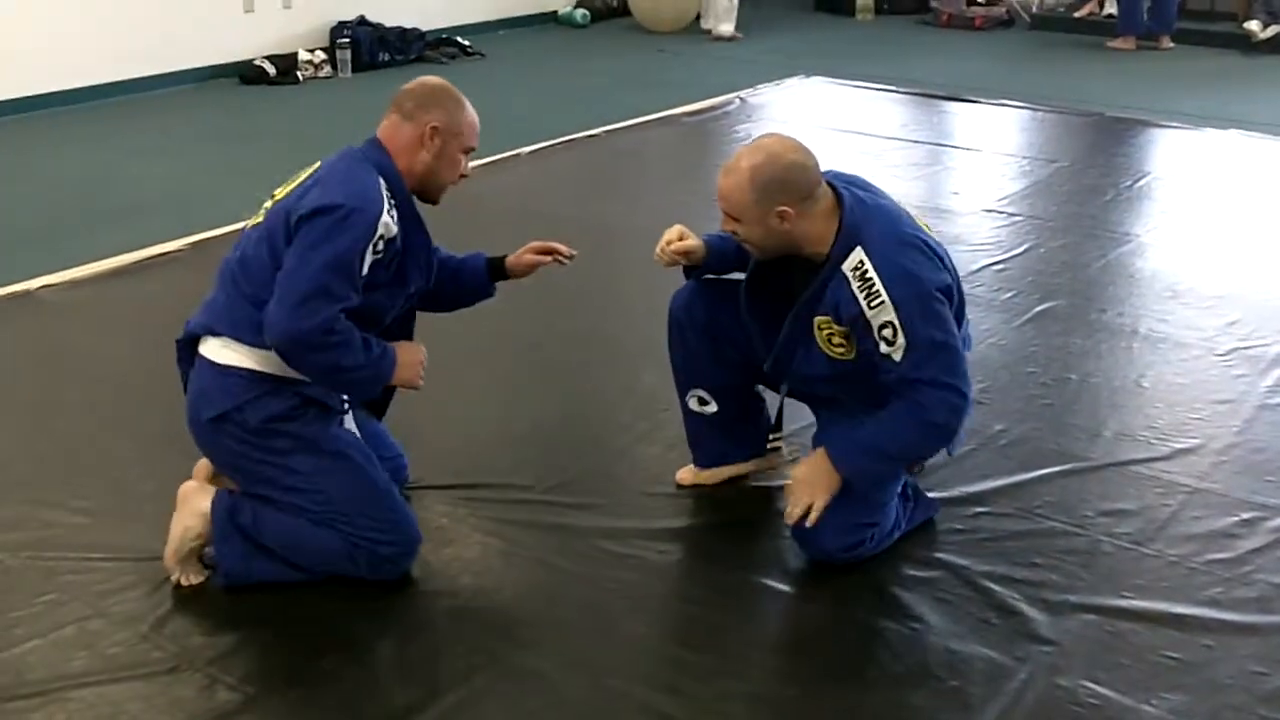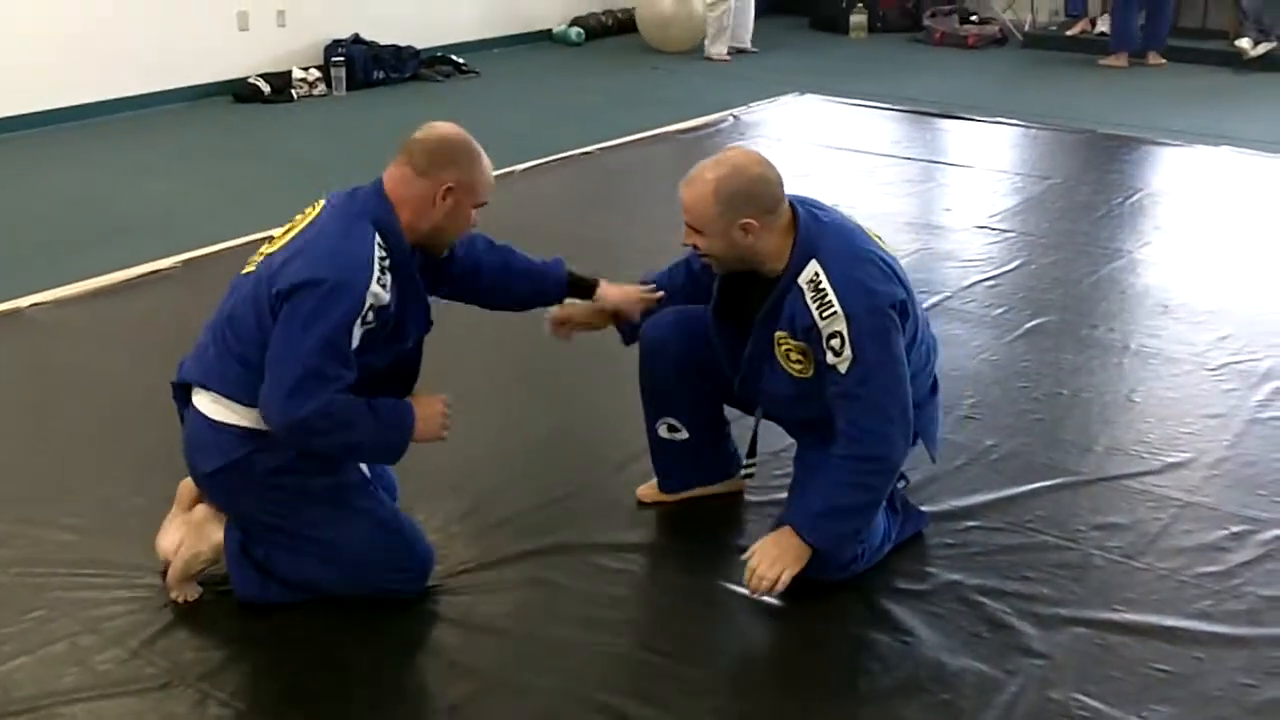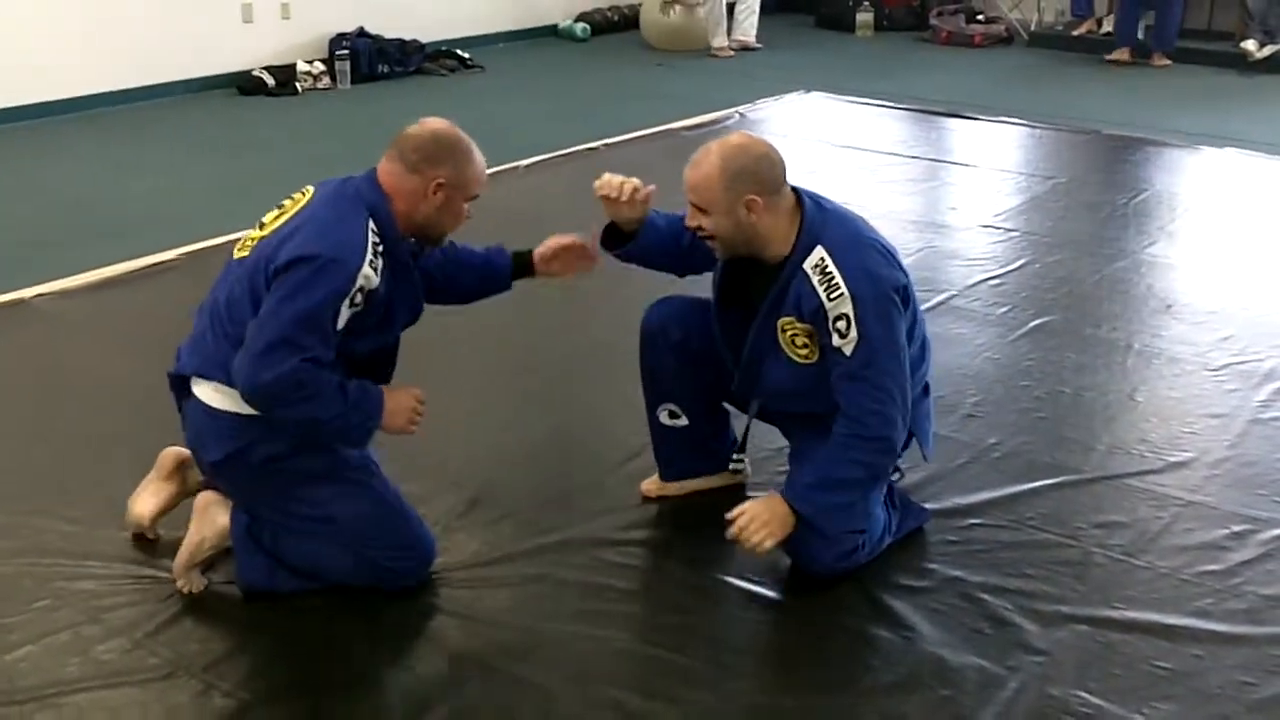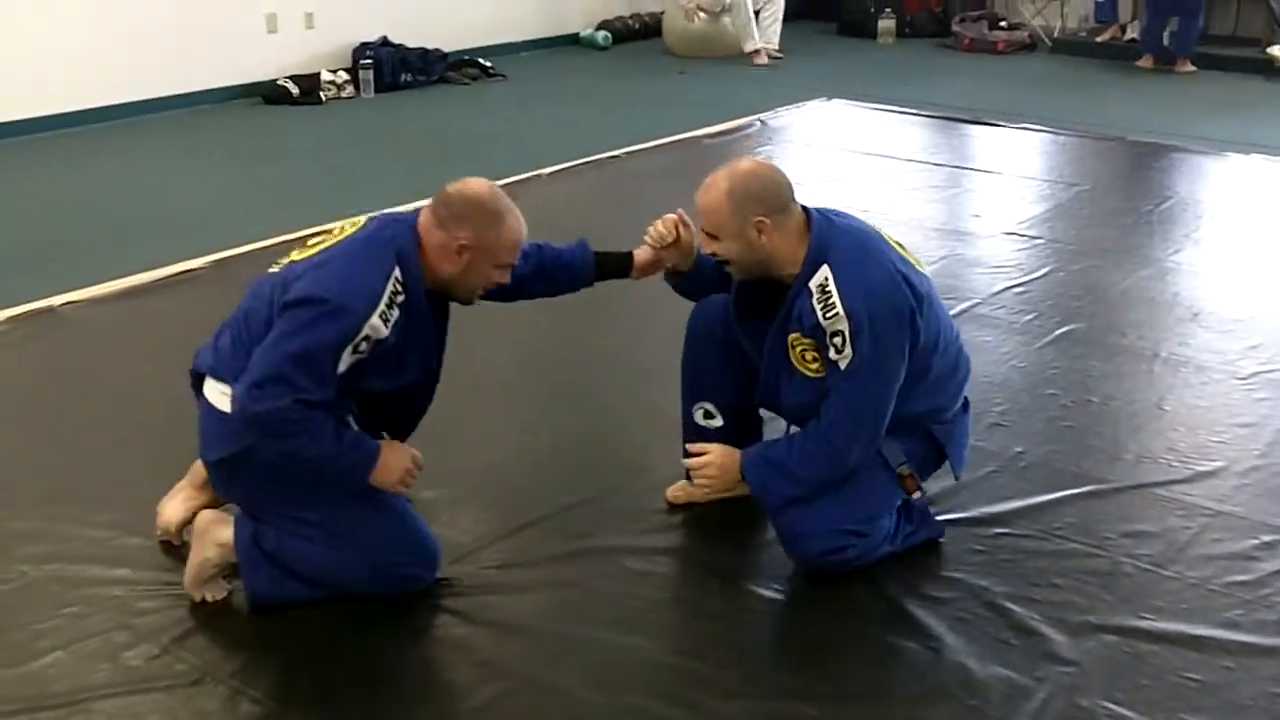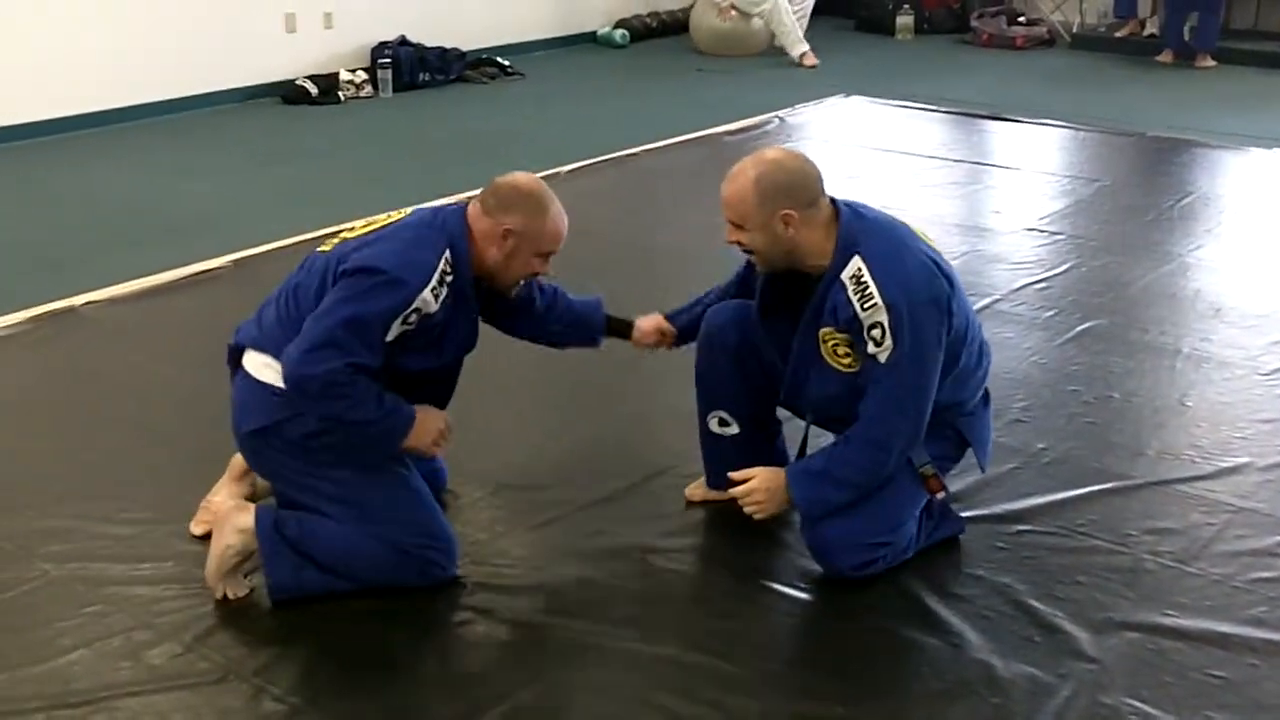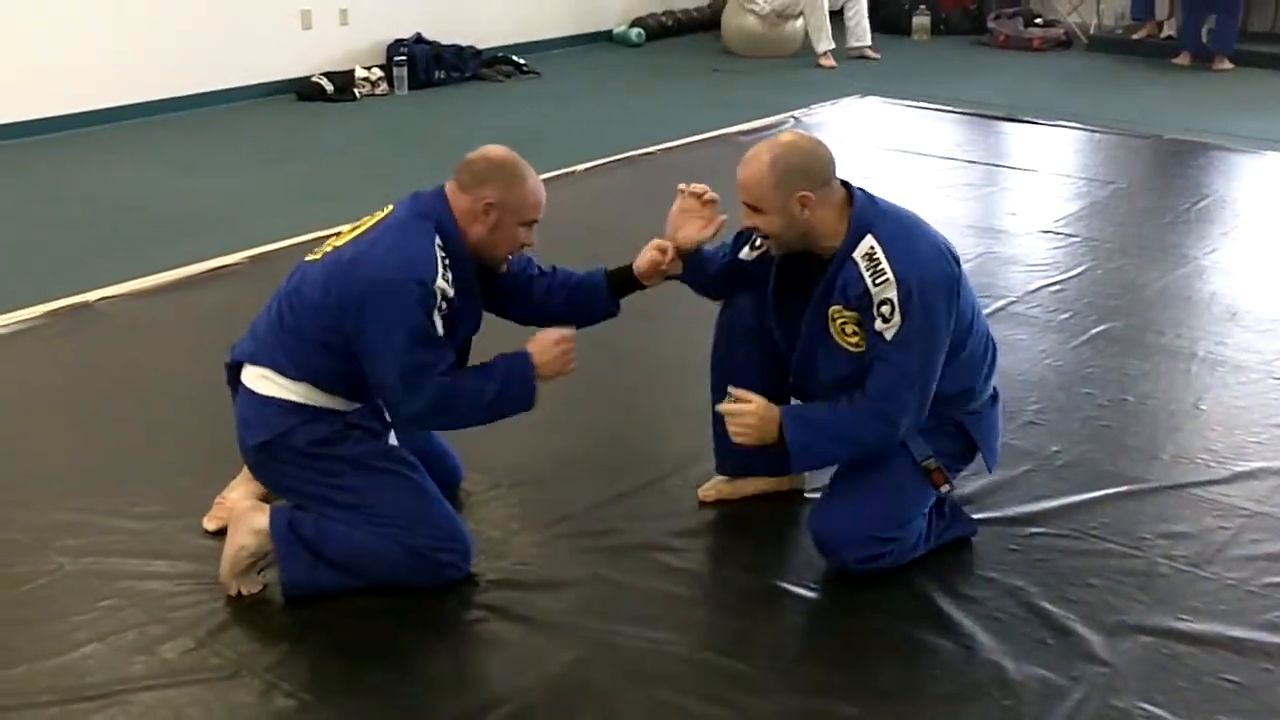
dt=0.5s
person 1, frame 1
left shoulder: (364, 181)
right shoulder: (357, 207)
left elbow: (415, 276)
right elbow: (301, 329)
left wrist: (501, 268)
right wrist: (385, 364)
left hip: (271, 384)
right hip: (252, 397)
left knee: (387, 473)
right knee: (387, 546)
left ankle: (236, 471)
right ankle: (213, 514)
person 1, frame 2
left shoulder: (367, 213)
right shoulder: (343, 274)
left elbow: (468, 264)
right elbow: (303, 411)
left wrist: (590, 290)
right wrist: (406, 421)
left hip: (271, 415)
right hip: (251, 441)
left knee: (377, 496)
right knee: (403, 568)
left ankle: (220, 494)
right ankle: (223, 535)
person 1, frame 3
left shoulder: (356, 202)
right shoulder: (337, 254)
left elbow: (425, 267)
right elbow: (271, 379)
left wrist: (528, 263)
right wrist: (375, 409)
left hip: (252, 406)
right hip: (254, 425)
left knee: (358, 480)
right knee: (404, 556)
left ankle: (198, 471)
right ankle: (236, 523)
person 1, frame 4
left shoulder: (411, 236)
right shoulder: (350, 298)
left elbow: (524, 262)
right elbow: (269, 408)
left wrist: (623, 263)
right wrist: (368, 458)
left hip: (293, 402)
right hip: (256, 426)
left knee: (384, 492)
right knee: (408, 562)
left ankle: (218, 482)
right ankle: (233, 541)
person 1, frame 5
left shoulder: (452, 234)
right shoulder: (404, 273)
left elbow: (532, 308)
right elbow: (315, 373)
left wrist: (625, 329)
right wrist: (403, 425)
left hip: (309, 388)
right hip: (289, 403)
left knee: (426, 485)
right knee: (425, 557)
left ankle: (261, 468)
right ankle: (255, 529)
person 1, frame 6
left shoulder: (434, 224)
right shoulder: (403, 270)
left elbow: (532, 291)
right elbow: (422, 398)
left wrist: (633, 277)
right wrist: (527, 367)
left hip: (329, 397)
right hip: (295, 418)
left knee: (440, 479)
right knee: (442, 555)
left ankle: (278, 475)
right ankle: (272, 530)
person 2, frame 1
left shoulder: (896, 275)
right shoulder: (813, 197)
left elbow: (940, 401)
right elbow: (753, 250)
left wrist: (838, 461)
right wrist: (704, 252)
left hip: (895, 404)
left knee: (825, 534)
right knee: (697, 307)
left ankle: (902, 501)
right ankle: (745, 452)
person 2, frame 2
left shoulder: (853, 296)
right shoulder: (754, 232)
left elbow: (875, 438)
right elbow: (696, 277)
left wrist: (803, 536)
right wrist: (611, 309)
left hip: (869, 413)
left knee: (826, 556)
right knee: (669, 337)
left ankle: (884, 508)
right ankle: (700, 474)
person 2, frame 3
left shoulder: (856, 280)
right shoulder: (746, 227)
left elbow: (874, 424)
right elbow: (684, 244)
left wrist: (794, 505)
right wrist: (630, 223)
left hip: (851, 413)
left knee: (816, 546)
right knee: (669, 325)
left ankle: (881, 499)
right ankle: (703, 465)
person 2, frame 4
left shoulder: (863, 297)
right shoulder: (792, 231)
left elbow: (849, 434)
right elbow: (728, 276)
left wrist: (749, 469)
right wrist: (684, 261)
left hip: (901, 423)
right hip: (822, 391)
left knee: (809, 536)
right knee: (713, 320)
left ankle: (902, 512)
right ankle: (717, 477)
person 2, frame 5
left shoulder: (896, 289)
right shoulder: (804, 230)
left elbow: (889, 431)
right elbow: (746, 287)
left wrist: (795, 488)
right wrist: (674, 326)
left hip: (922, 419)
right hip: (841, 388)
left knee: (841, 546)
right knee: (725, 329)
left ankle: (925, 508)
right ankle: (742, 472)
person 2, frame 6
left shoulder: (903, 270)
right shoulder: (792, 228)
left elbow: (891, 410)
right elbow: (735, 279)
left wrist: (781, 425)
right wrist: (687, 252)
left hip: (928, 414)
left knee: (846, 540)
right knee: (745, 315)
left ankle: (933, 508)
right ankle: (765, 469)
